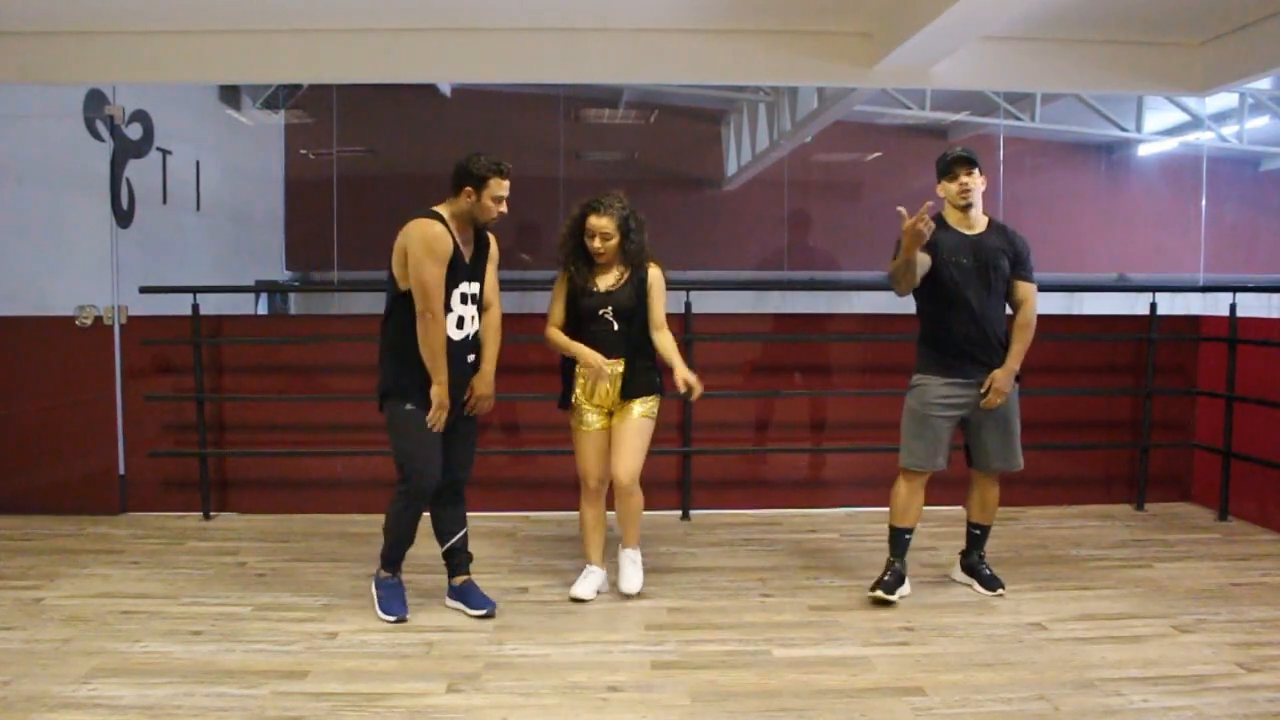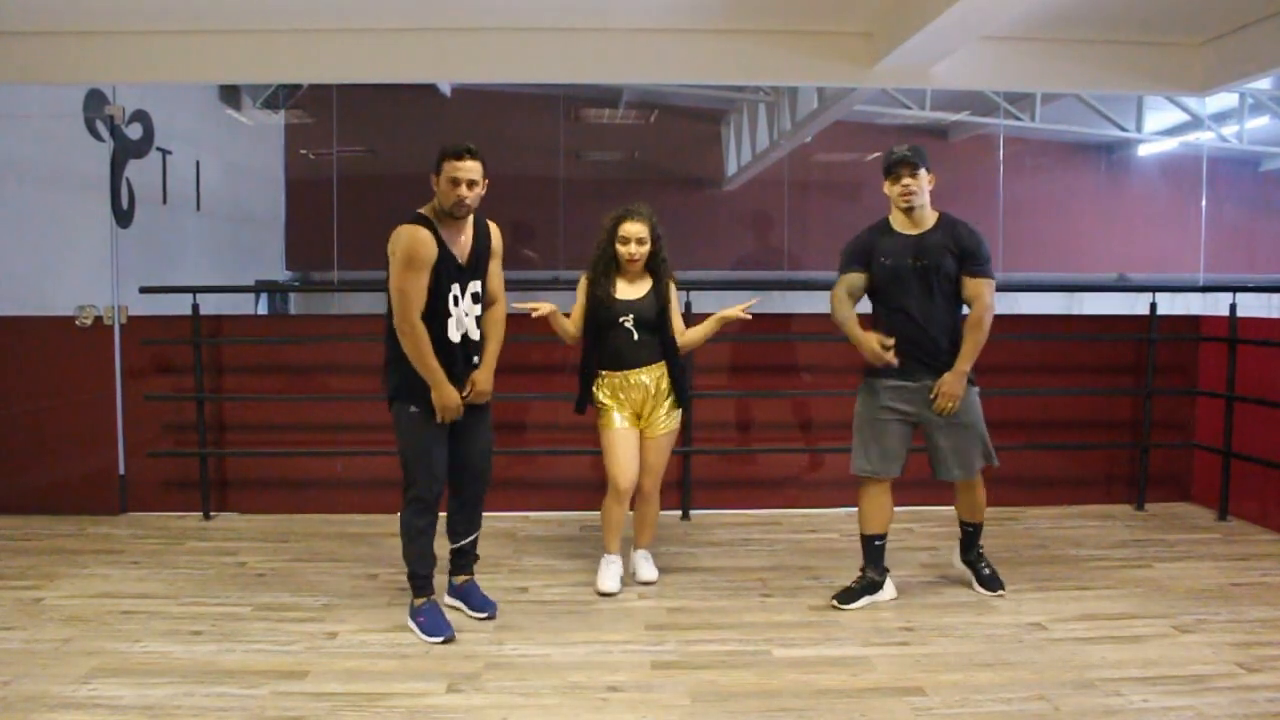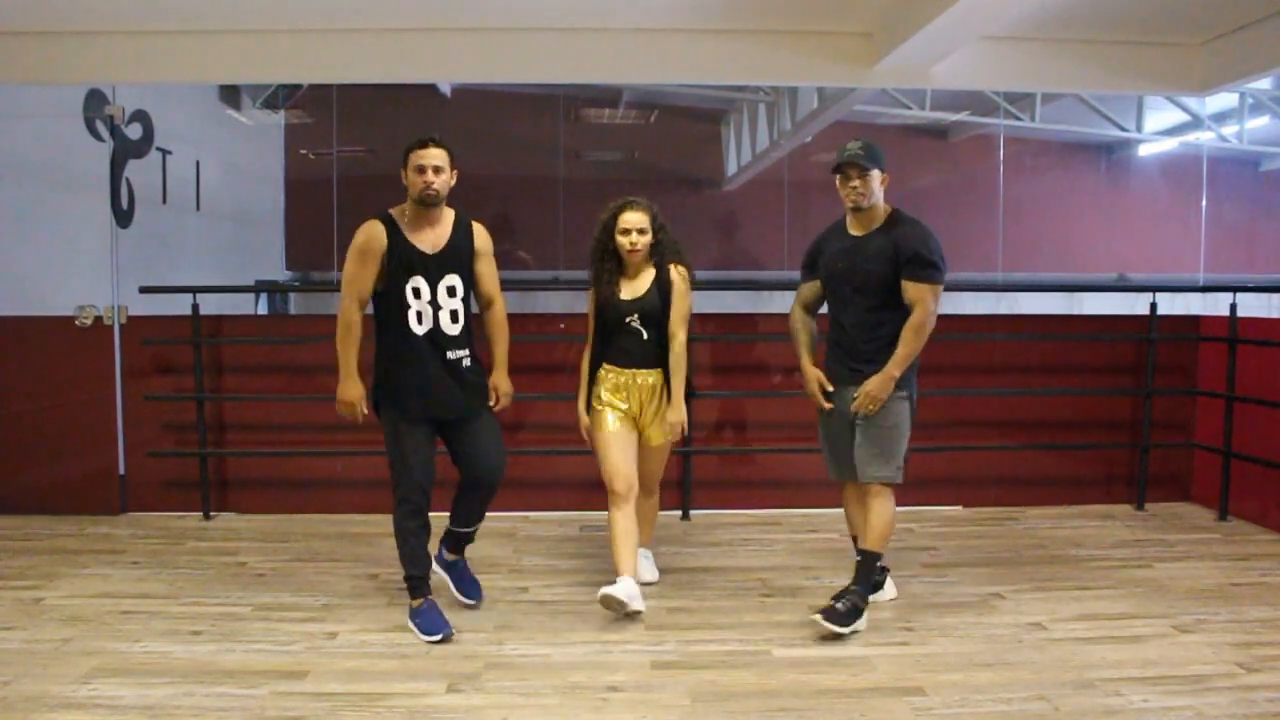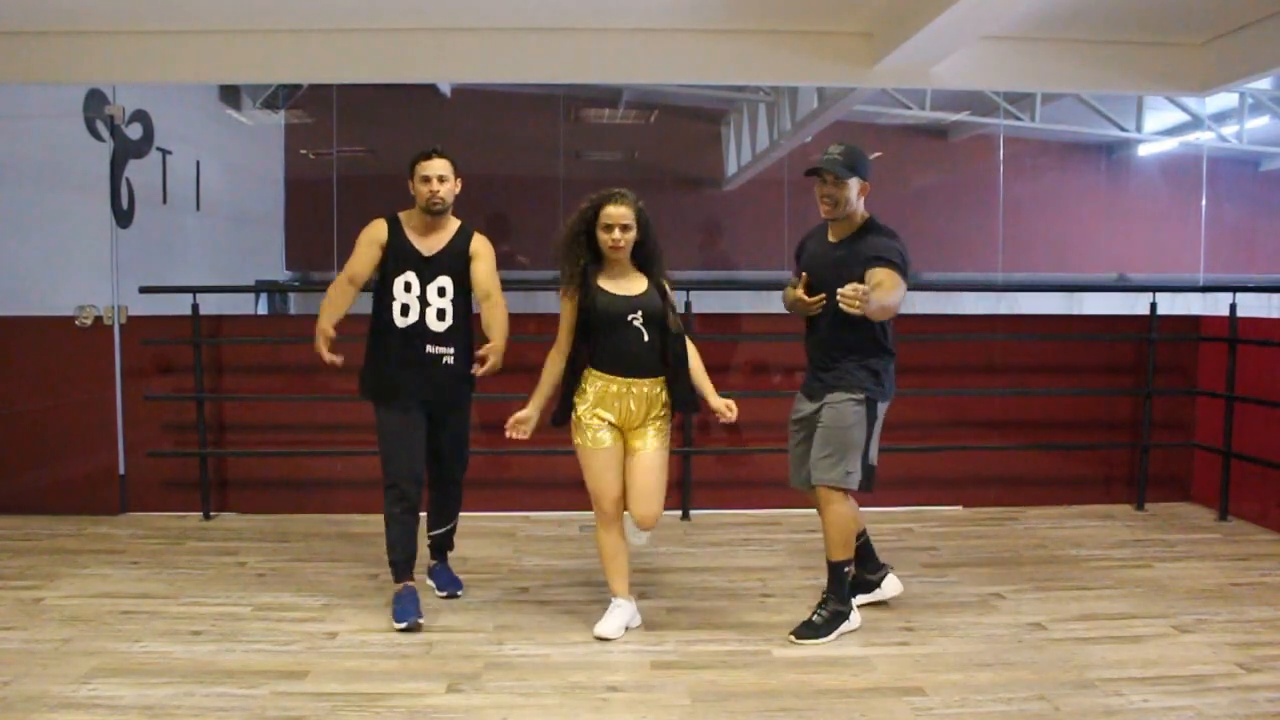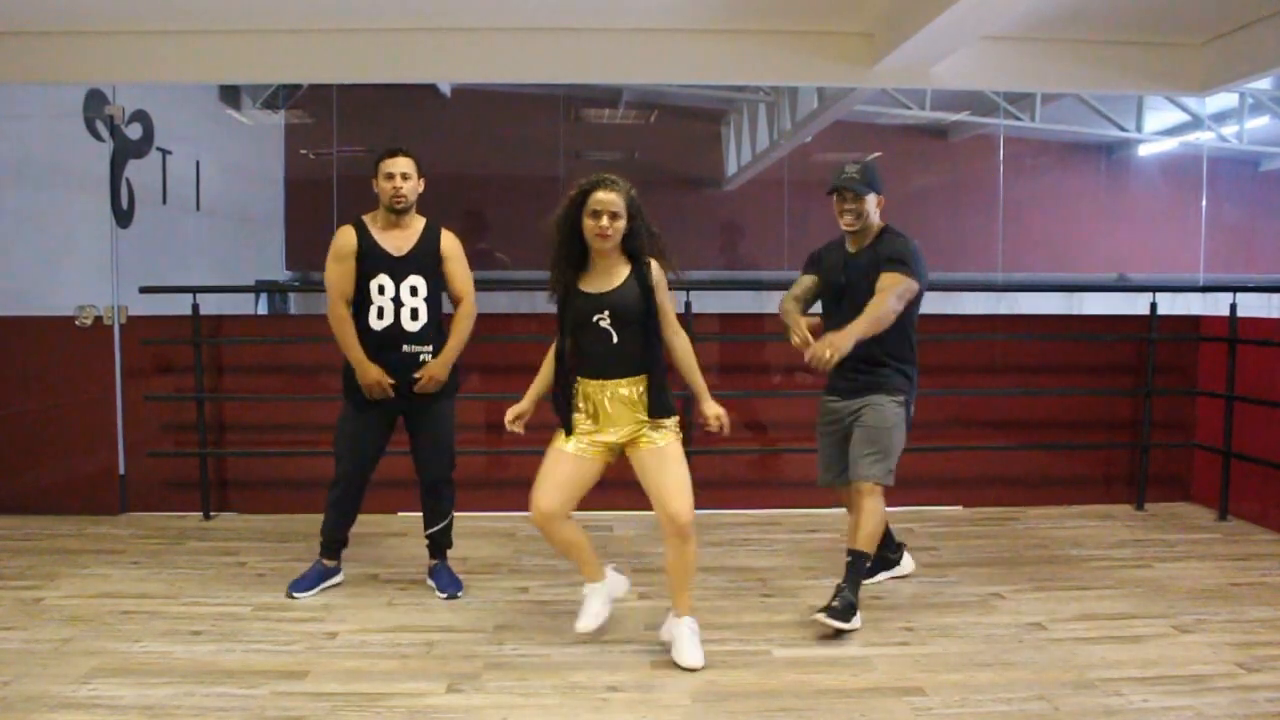
dt=0.4s
person 1, frame 1
left shoulder: (486, 242)
right shoulder: (425, 232)
left elbow: (490, 309)
right elbow: (428, 313)
left wrist: (487, 373)
right wrist: (438, 385)
left hip: (459, 383)
right hip: (412, 383)
left knee: (453, 484)
right knee: (420, 481)
left ankle: (459, 579)
right ankle: (388, 572)
person 1, frame 2
left shoulder: (489, 233)
right shoulder: (413, 237)
right elbow: (406, 321)
left wrist: (487, 369)
right wrist: (437, 386)
left hip: (467, 382)
right hip: (419, 386)
left knee: (473, 480)
right knee: (425, 489)
left ankle: (462, 578)
right ankle: (422, 598)
person 1, frame 3
left shoulder: (474, 234)
right shoulder: (376, 234)
left elbow: (492, 304)
right elbow: (352, 307)
left wrist: (500, 370)
right wrist: (349, 376)
left hip: (463, 381)
right hip: (402, 389)
left knee: (488, 471)
right knee: (413, 493)
left ankle: (452, 554)
right ankle: (419, 598)
person 1, frame 4
left shoulder: (475, 243)
right shoulder: (382, 231)
left elbow: (490, 297)
right elbow: (349, 280)
left wrist: (498, 342)
right wrist: (325, 322)
left hip: (451, 381)
right hip: (395, 381)
left knee: (449, 477)
right knee: (404, 481)
left ankle: (440, 560)
right ankle: (404, 583)
person 1, frame 5
left shoulder: (443, 240)
right shoulder: (349, 238)
left elbow: (466, 303)
right elbow: (337, 305)
left wrist: (445, 360)
right wrist: (361, 365)
left hip: (428, 379)
right hip: (369, 378)
left knee: (437, 474)
right knee: (350, 472)
left ankle: (439, 561)
right ankle: (329, 561)
person 2, frame 1
left shoulder: (1010, 241)
right shoulder: (926, 237)
left elbow: (1026, 308)
right elbow: (903, 282)
left wrist: (1009, 369)
right wrist: (908, 247)
left hip: (994, 377)
right hip: (937, 376)
left knee: (989, 472)
right knee: (914, 469)
left ankle: (972, 559)
right ankle: (897, 564)
person 2, frame 2
left shoulder: (962, 237)
right shoulder: (868, 243)
left elbow: (981, 307)
right elbow: (841, 298)
left wrist: (959, 372)
right wrist: (860, 337)
left hip: (947, 379)
right hip: (885, 381)
left knee: (967, 473)
right knee: (875, 476)
left ankle: (972, 554)
right ankle: (874, 575)
person 2, frame 3
left shoulder: (912, 237)
right shoulder: (825, 243)
left elbow: (924, 313)
right elbow: (802, 306)
left wrist: (888, 377)
right wrist: (806, 364)
left hip: (887, 382)
right hip: (837, 381)
left knee: (876, 483)
right knee: (852, 480)
left ankle: (861, 594)
right ankle: (872, 579)
person 2, frame 4
left shoulder: (880, 244)
right shoulder: (811, 242)
left elbow: (890, 295)
left wrist: (869, 302)
right wrist: (795, 300)
left hip: (858, 386)
right hip: (815, 383)
left knee: (832, 487)
right knee: (821, 487)
left ankle: (838, 603)
right ankle: (872, 574)
person 2, frame 5
left shoulder: (899, 252)
right shoulder: (827, 254)
left elbow: (888, 303)
right elbow: (794, 297)
left wrist: (847, 336)
right wrist: (796, 323)
left hip: (886, 388)
right hip: (840, 388)
left knee: (867, 484)
right knee: (845, 482)
left ankle: (848, 593)
right ankle: (890, 554)
person 3, frame 1
left shoulder: (647, 273)
right shoulder: (571, 275)
left elbow: (659, 330)
right elbow: (553, 329)
left wrist: (679, 367)
right wrist: (582, 352)
left hip: (635, 385)
right hip: (587, 385)
left knee: (625, 477)
right knee: (592, 482)
left ankle: (630, 552)
right ankle: (593, 567)
person 3, frame 2
left shoulder: (663, 285)
right shoulder: (593, 282)
left elbow: (681, 340)
right elbow: (574, 335)
left wrist: (719, 318)
right wrist: (552, 314)
left hip: (660, 390)
right hip: (613, 392)
left knee: (649, 486)
right knee: (622, 482)
left ankle: (641, 552)
right ankle: (611, 557)
person 3, frame 3
left shoulder: (673, 275)
right shoulder: (602, 284)
left elbow: (678, 337)
right elbow: (591, 343)
left wrist: (677, 401)
right wrist: (581, 399)
left hip: (657, 390)
right hip: (612, 391)
left knee: (649, 484)
right knee: (620, 487)
left ankle: (642, 550)
right ankle: (625, 582)
person 3, frame 4
left shoulder: (656, 281)
right shoulder: (579, 282)
left elbow: (680, 341)
right elbow: (563, 348)
left wrist: (712, 395)
right wrist: (535, 407)
left hip: (651, 403)
right hip: (598, 399)
left knee: (645, 515)
right knee: (606, 507)
left ankle: (637, 520)
right ankle: (622, 603)
person 3, frame 5
left shoulder: (648, 271)
right shoulder: (568, 277)
left elbow: (672, 334)
left wrist: (704, 397)
right wrist: (530, 399)
left hip: (646, 408)
right hip: (587, 411)
left knee: (679, 519)
right knee: (545, 510)
left ankle: (681, 620)
right ankle: (600, 581)
